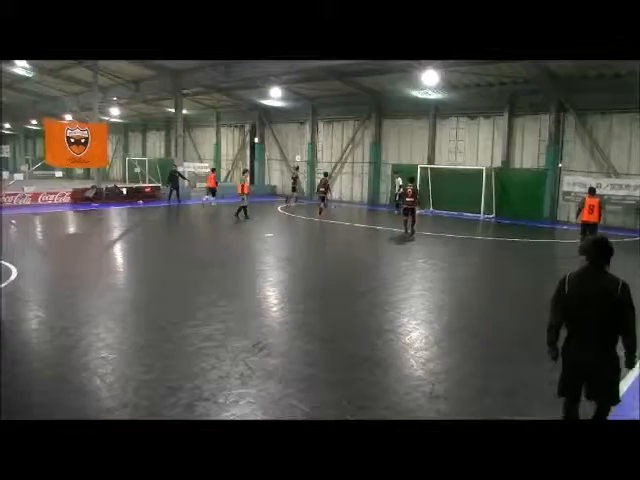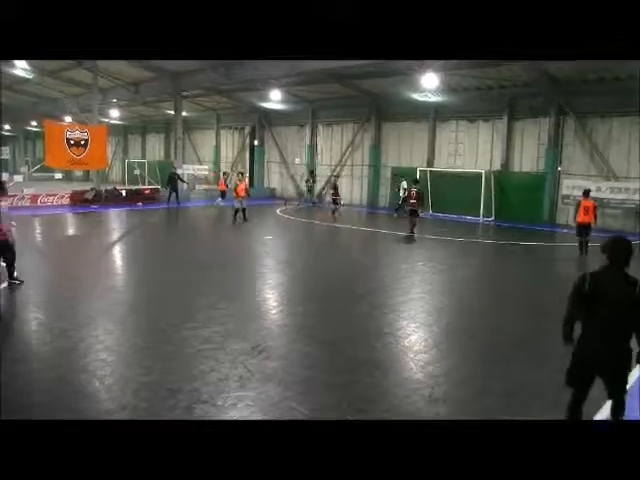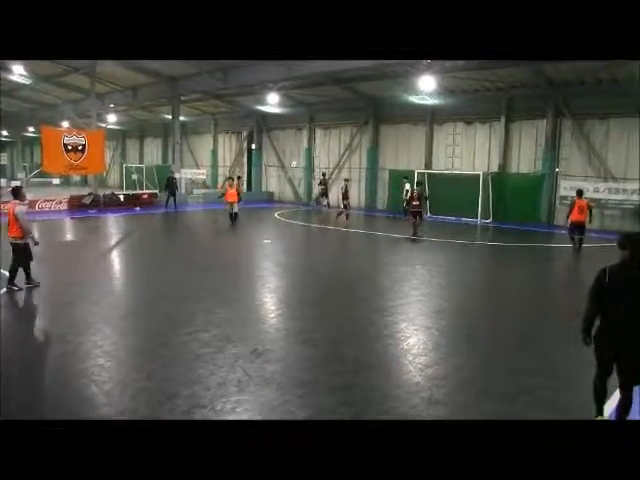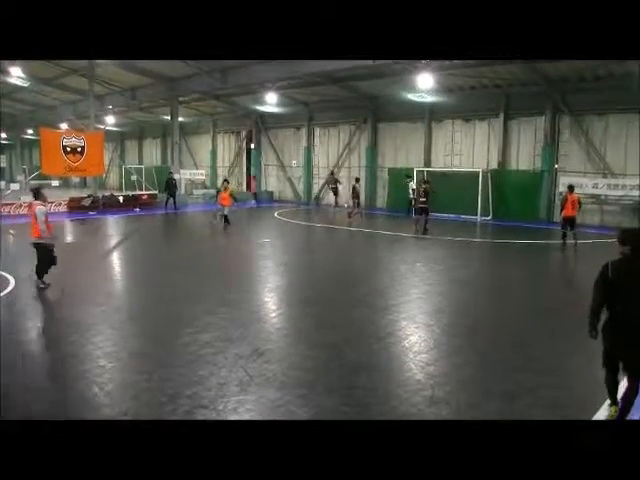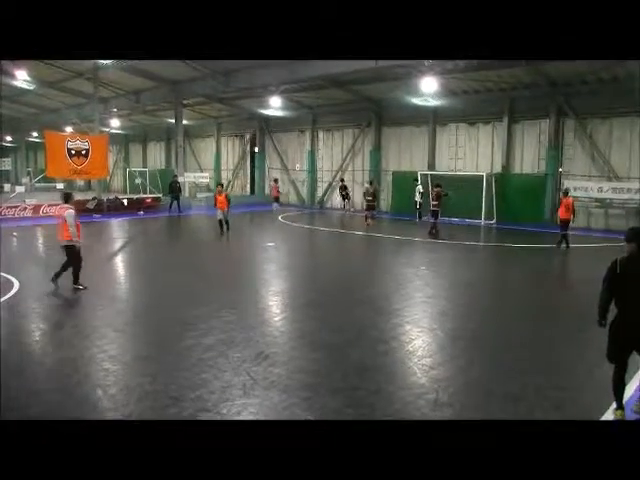
dt=0.4s
person 1, frame 1
left shoulder: (568, 282)
right shoulder: (619, 287)
left elbow: (555, 318)
right elbow: (627, 325)
left wrist: (551, 344)
right wrist: (630, 354)
left hip: (574, 352)
right hip: (604, 356)
left knee: (571, 398)
right knee: (604, 402)
person 1, frame 2
left shoulder: (587, 280)
left elbow: (572, 312)
left wrist: (567, 334)
left hip: (588, 347)
right hip: (617, 351)
left knee: (578, 394)
right knee: (617, 395)
person 1, frame 3
left shoulder: (607, 274)
left elbow: (593, 305)
left wrist: (586, 330)
left hip: (607, 336)
left knee: (601, 376)
left ankle: (599, 415)
person 1, frame 4
left shoulder: (609, 269)
left elbow: (598, 299)
left wrist: (593, 324)
left hip: (615, 328)
left knee: (611, 370)
left ankle: (614, 406)
right ankle: (620, 415)
person 1, frame 5
left shoulder: (618, 265)
left elbow: (606, 293)
left wrist: (602, 315)
left hip: (624, 322)
left knee: (620, 367)
left ankle: (619, 409)
